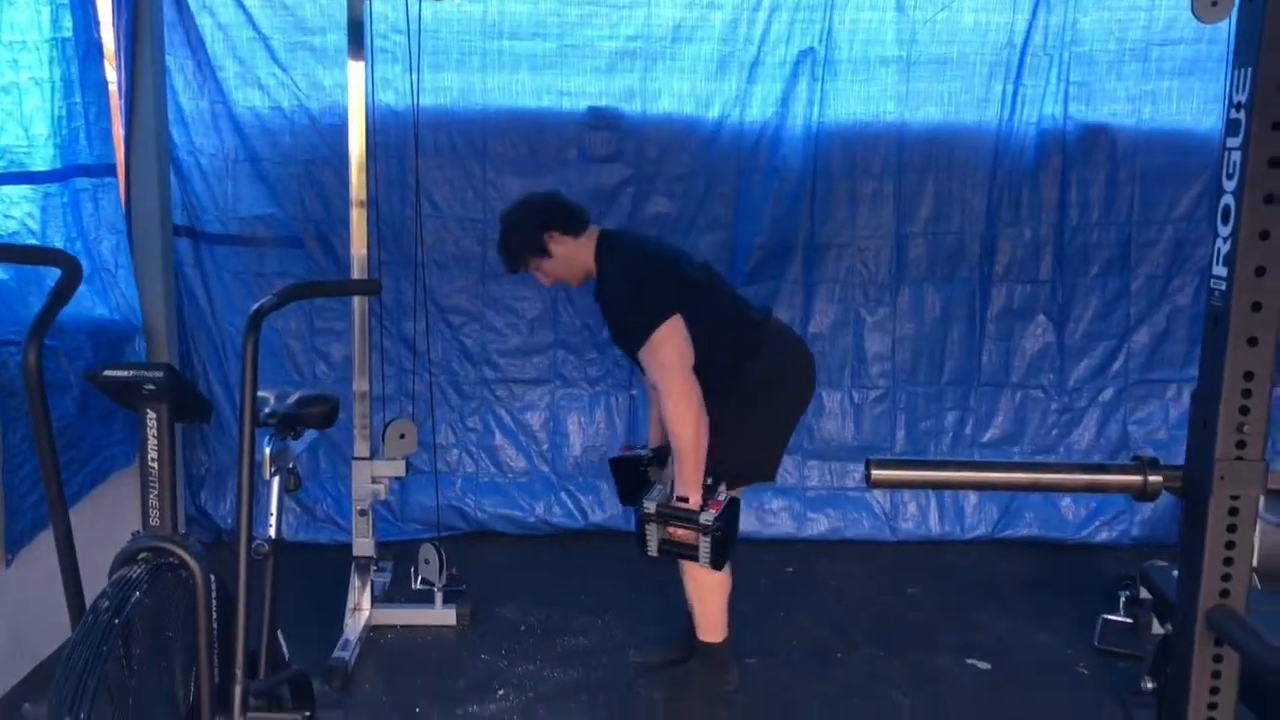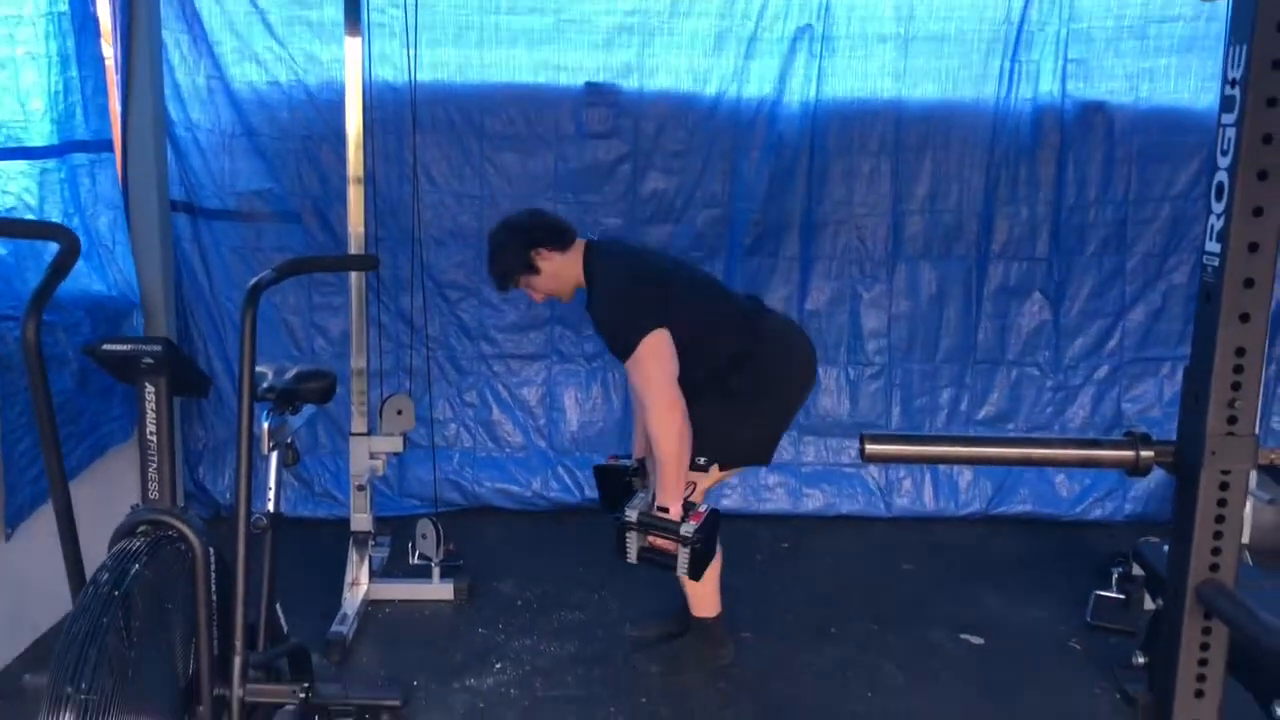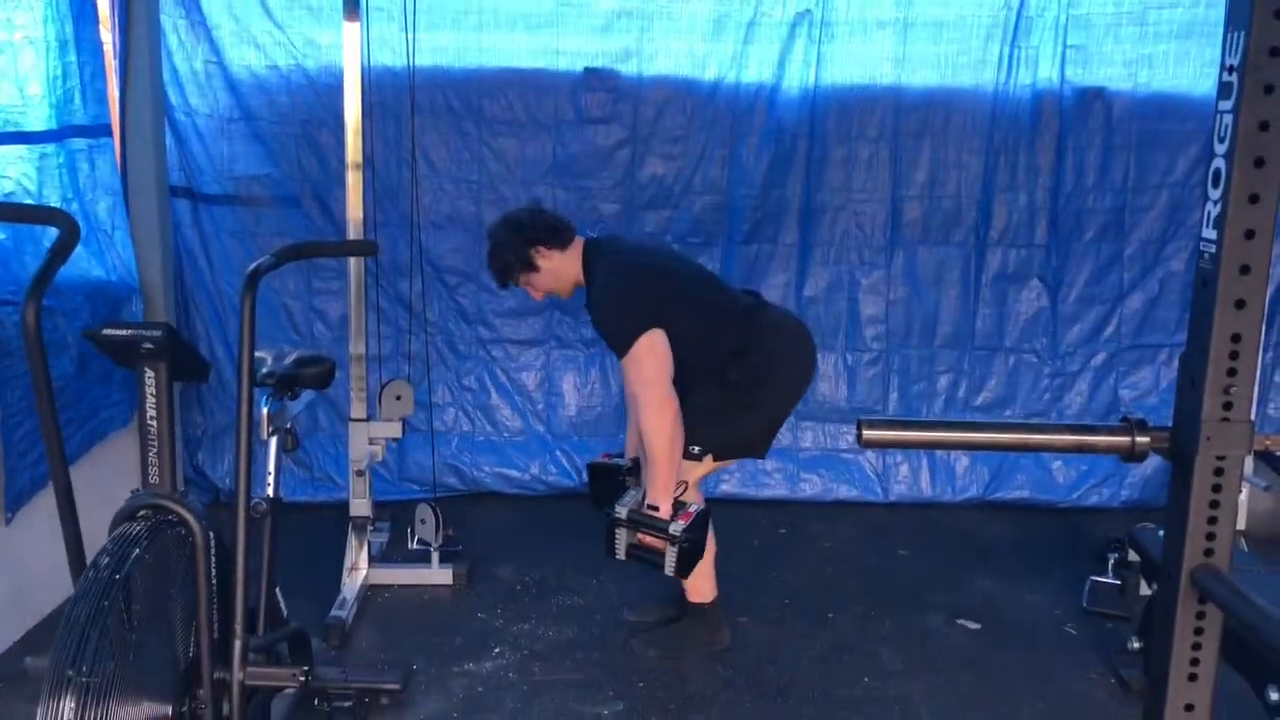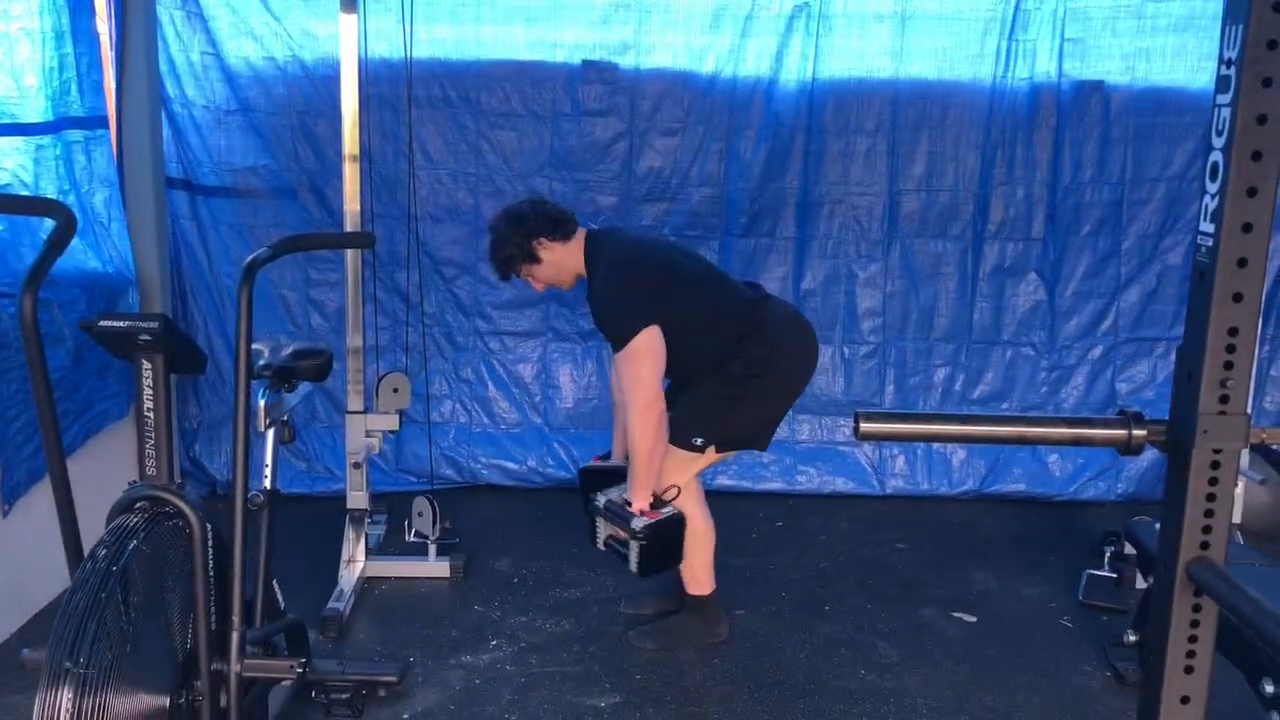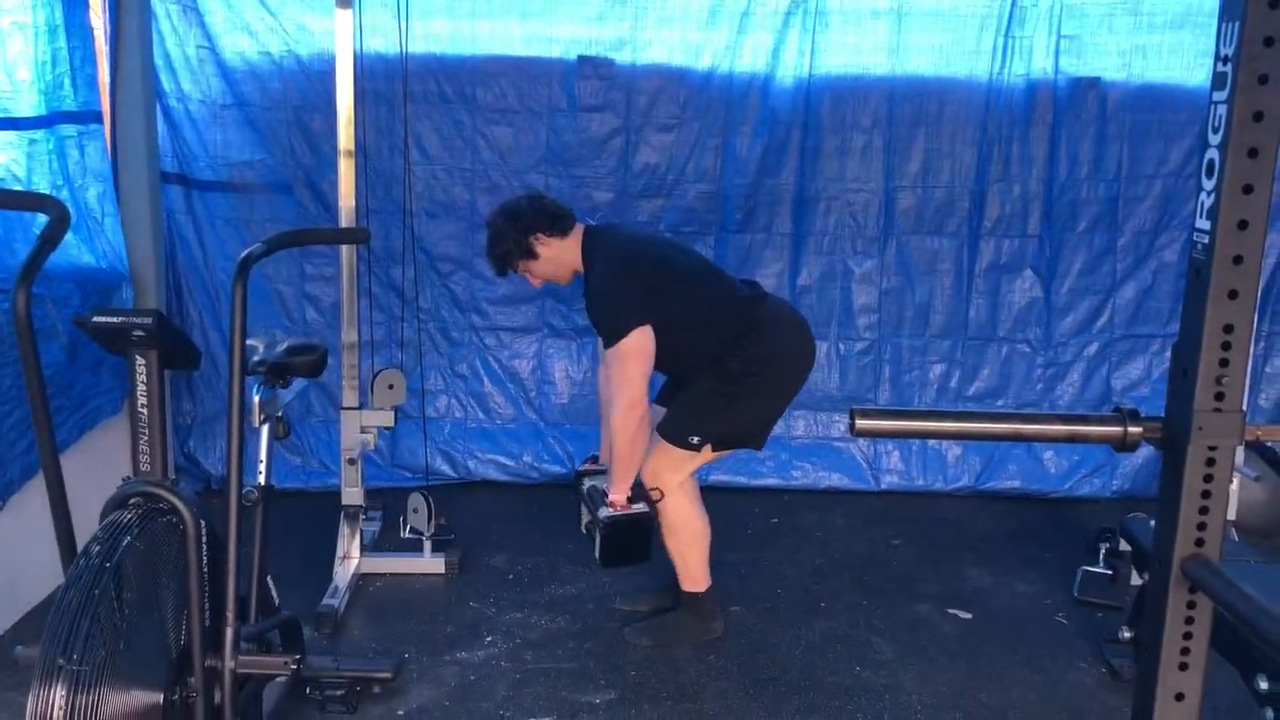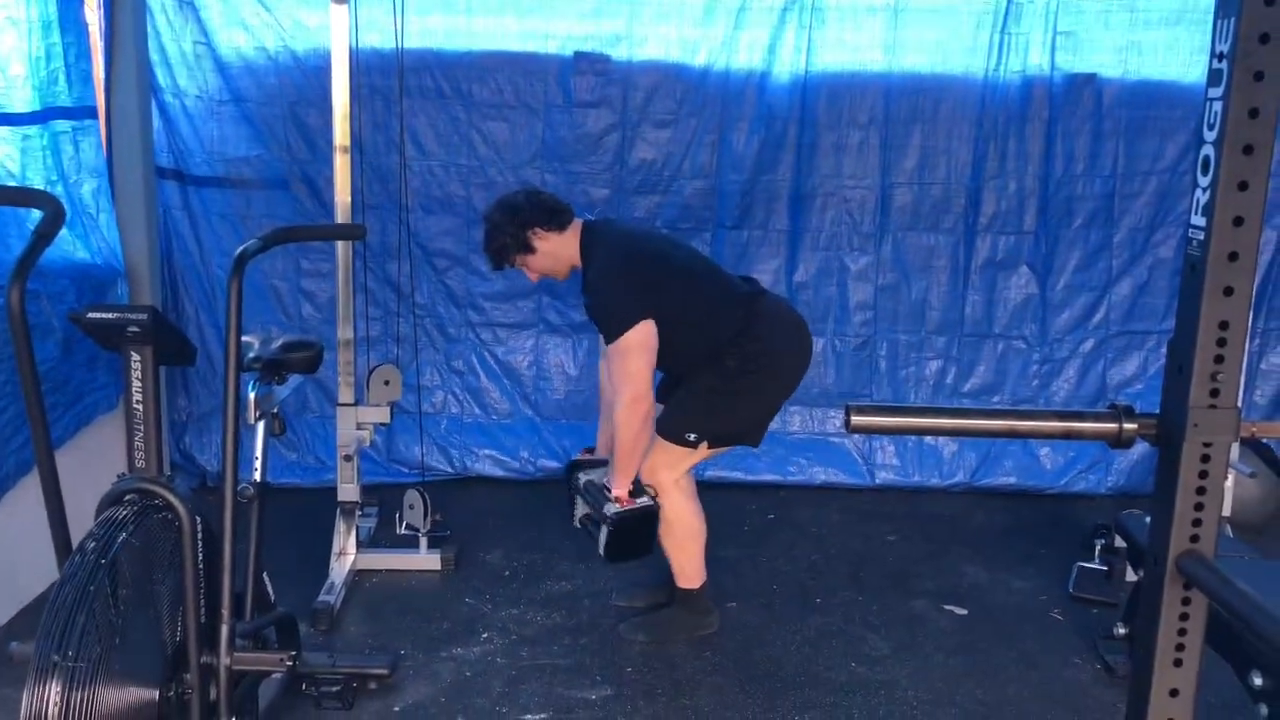
dt=0.3s
person 1, frame 1
left shoulder: (626, 280)
right shoulder: (622, 258)
left elbow: (680, 393)
right elbow: (663, 369)
left wrist: (688, 491)
right wrist: (655, 447)
left hip: (767, 379)
right hip: (758, 369)
left knee: (689, 515)
right knee: (686, 507)
left ankle: (713, 661)
right ankle: (700, 635)
person 1, frame 2
left shoulder: (616, 293)
right shoulder: (612, 267)
left elbow: (665, 407)
right elbow: (650, 376)
left wrist: (669, 503)
right wrist: (641, 455)
left hip: (769, 370)
right hip: (756, 357)
left knee: (680, 496)
right knee: (671, 483)
left ankle: (707, 636)
right ankle: (696, 610)
person 1, frame 3
left shoulder: (615, 291)
right shoulder: (611, 263)
left elbow: (659, 407)
right elbow: (640, 374)
left wrist: (659, 503)
right wrist: (633, 453)
left hip: (769, 363)
right hip: (757, 348)
left knee: (669, 478)
right knee: (664, 466)
left ankle: (704, 621)
right ankle: (692, 595)
person 1, frame 4
left shoulder: (616, 283)
right shoulder: (612, 256)
left elbow: (647, 404)
right elbow: (628, 368)
left wrist: (639, 498)
right wrist: (619, 455)
left hip: (771, 355)
right hip: (753, 341)
left knee: (667, 472)
right knee: (664, 455)
left ankle: (703, 614)
right ankle: (690, 589)
person 1, frame 5
left shoulder: (613, 279)
right shoulder: (608, 252)
left elbow: (630, 404)
right elbow: (613, 368)
left wrist: (617, 492)
right wrist: (607, 456)
left hip: (767, 355)
right hip: (749, 338)
left knee: (662, 470)
right knee: (660, 449)
left ankle: (698, 611)
right ankle: (685, 585)
person 1, frame 6
left shoulder: (612, 274)
right shoulder: (605, 248)
left elbow: (635, 399)
right elbow: (614, 361)
left wrist: (619, 485)
right wrist: (604, 450)
left hip: (765, 352)
right hip: (743, 337)
left knee: (659, 467)
right knee: (657, 446)
left ankle: (693, 606)
right ankle: (680, 580)
